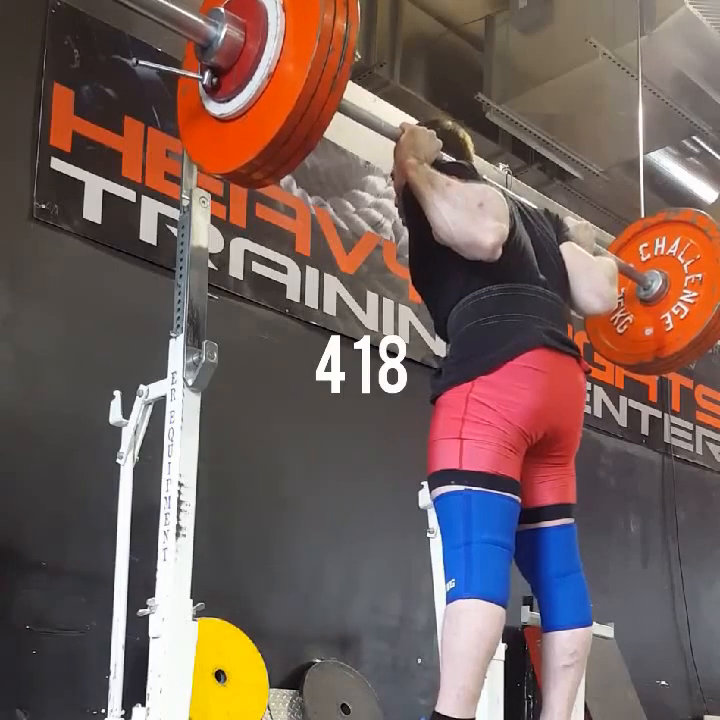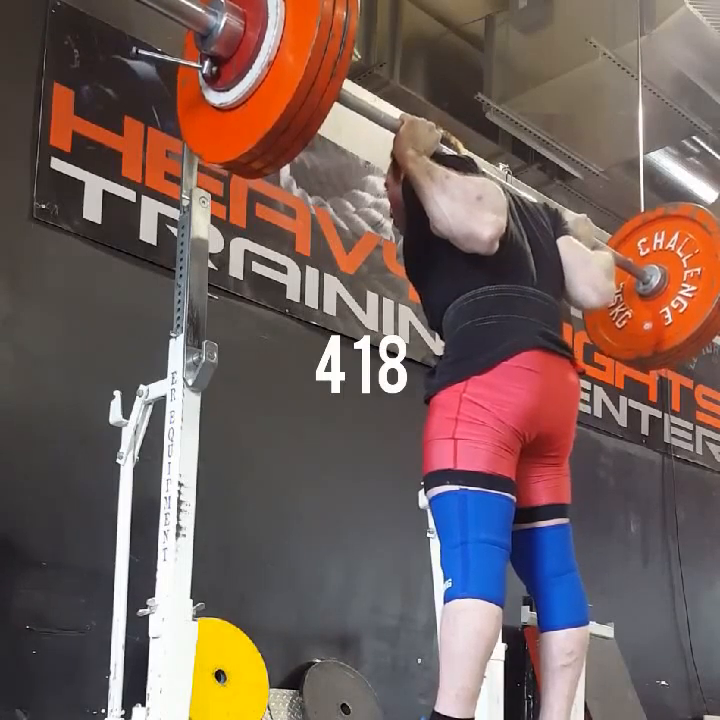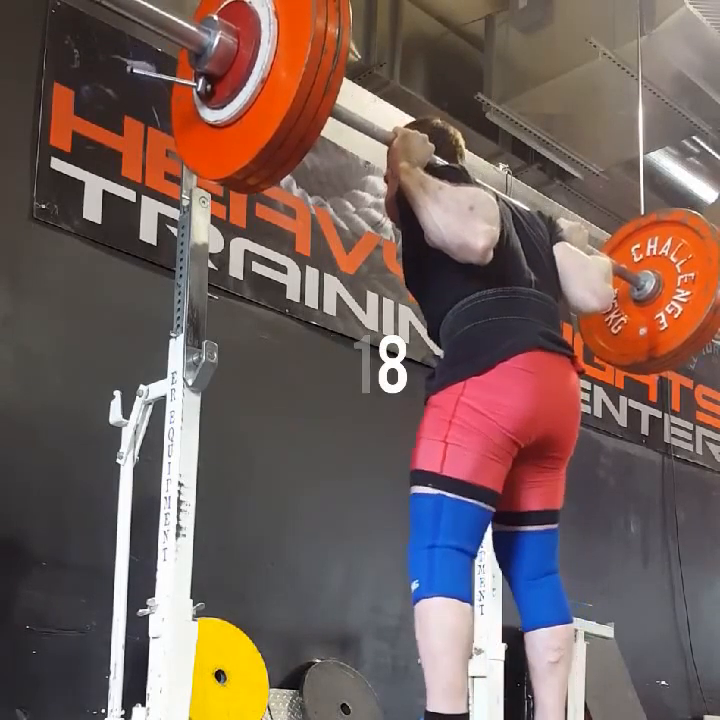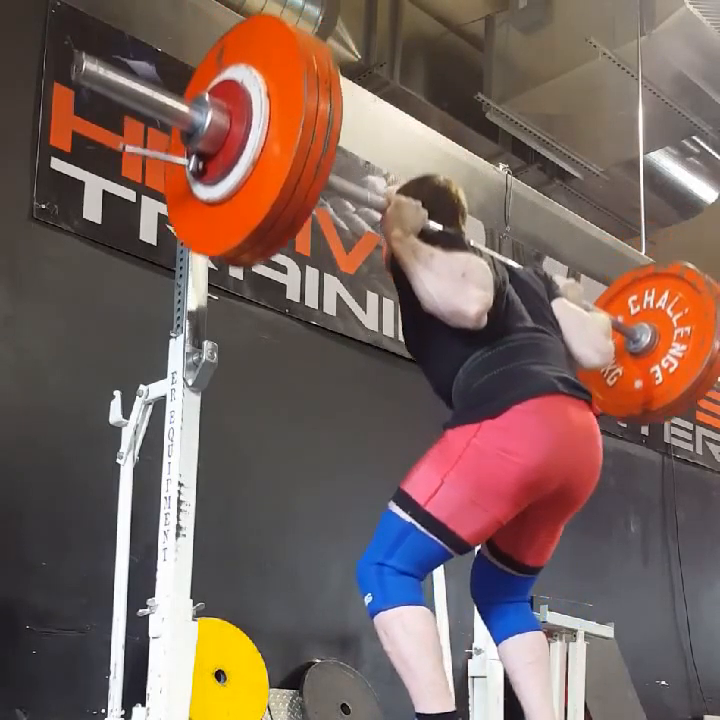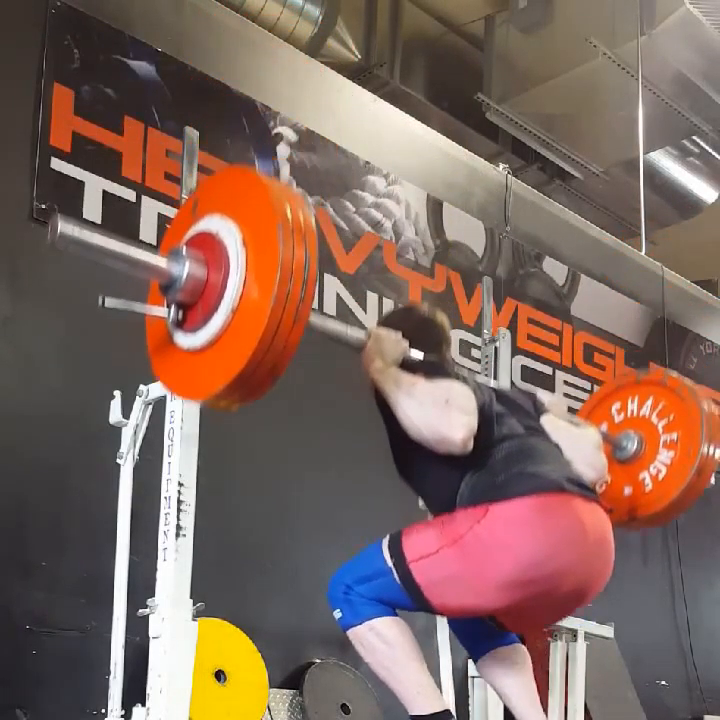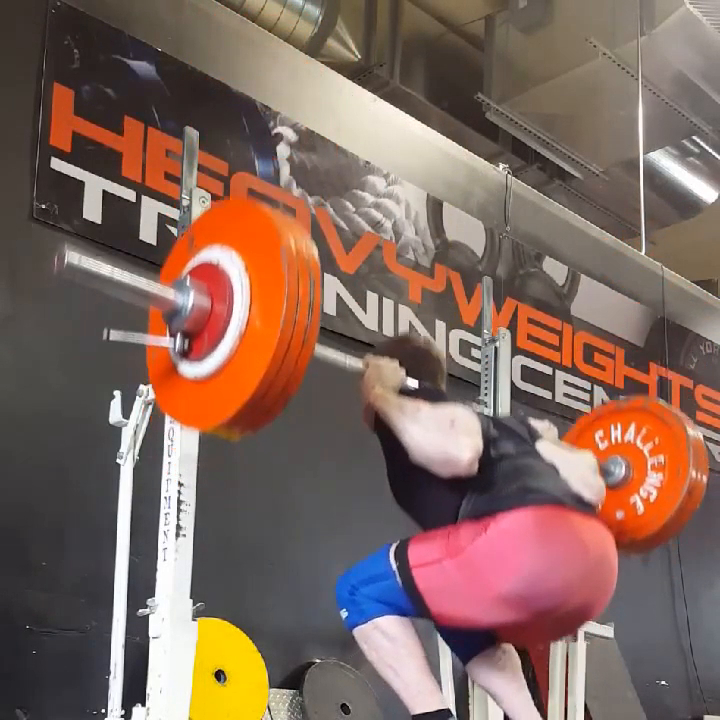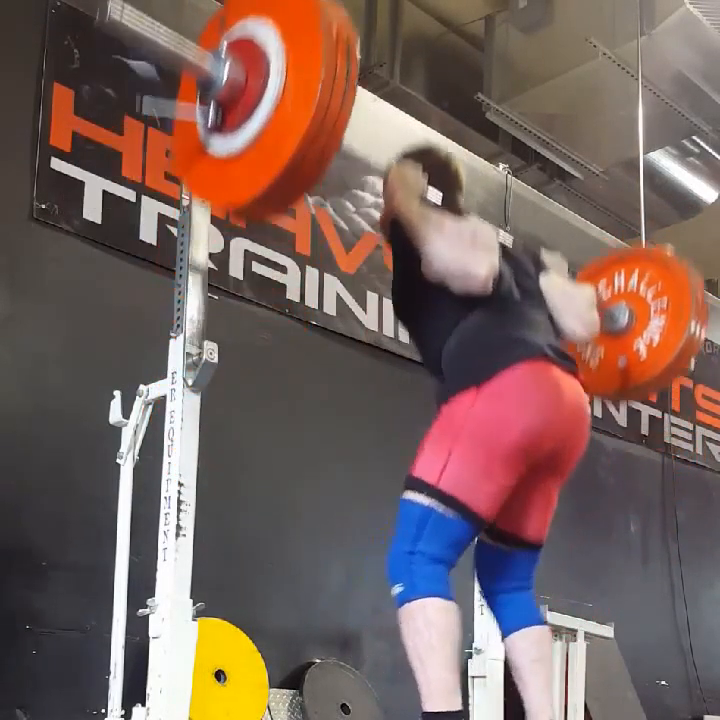
dt=0.7s
person 1, frame 1
left shoulder: (440, 179)
right shoulder: (534, 214)
left elbow: (482, 234)
right elbow: (598, 295)
left wrist: (412, 164)
right wrist: (585, 246)
left hip: (497, 374)
right hip: (559, 380)
left knee: (475, 556)
right knee: (556, 568)
person 1, frame 2
left shoulder: (442, 175)
right shoulder: (533, 210)
left elbow: (481, 227)
right elbow: (596, 289)
left wrist: (414, 156)
right wrist: (582, 239)
left hip: (490, 375)
right hip: (553, 383)
left knee: (471, 557)
right knee: (551, 568)
person 1, frame 3
left shoulder: (431, 186)
right shoulder: (525, 215)
left elbow: (474, 236)
right elbow: (595, 293)
left wrist: (407, 168)
right wrist: (577, 245)
left hip: (490, 378)
right hip: (554, 386)
left knee: (438, 556)
right knee: (533, 568)
person 1, frame 4
left shoulder: (430, 254)
right shoulder: (516, 274)
left elbow: (468, 304)
right elbow: (597, 350)
left wrist: (399, 237)
right wrist: (570, 302)
left hip: (517, 426)
right hip: (579, 439)
left knee: (386, 569)
right knee: (500, 589)
person 1, frame 5
left shoulder: (415, 381)
right shoulder: (503, 394)
left elbow: (454, 430)
right elbow: (593, 465)
left wrist: (382, 369)
right wrist: (557, 419)
left hip: (526, 527)
right hip: (591, 544)
left knee: (353, 591)
right knee: (477, 619)
person 1, frame 6
left shoulder: (411, 409)
right shoulder: (488, 420)
left elbow: (459, 454)
right elbow: (591, 485)
left wrist: (384, 396)
right wrist: (546, 444)
left hip: (531, 541)
right hip: (593, 568)
left knee: (361, 592)
right knee: (463, 621)
person 1, frame 7
left shoulder: (421, 231)
right shoulder: (506, 245)
left elbow: (472, 268)
right elbow: (583, 324)
left wrist: (406, 205)
right wrist: (555, 276)
left hip: (505, 392)
right hip: (564, 405)
left knee: (417, 559)
right knee: (507, 579)
